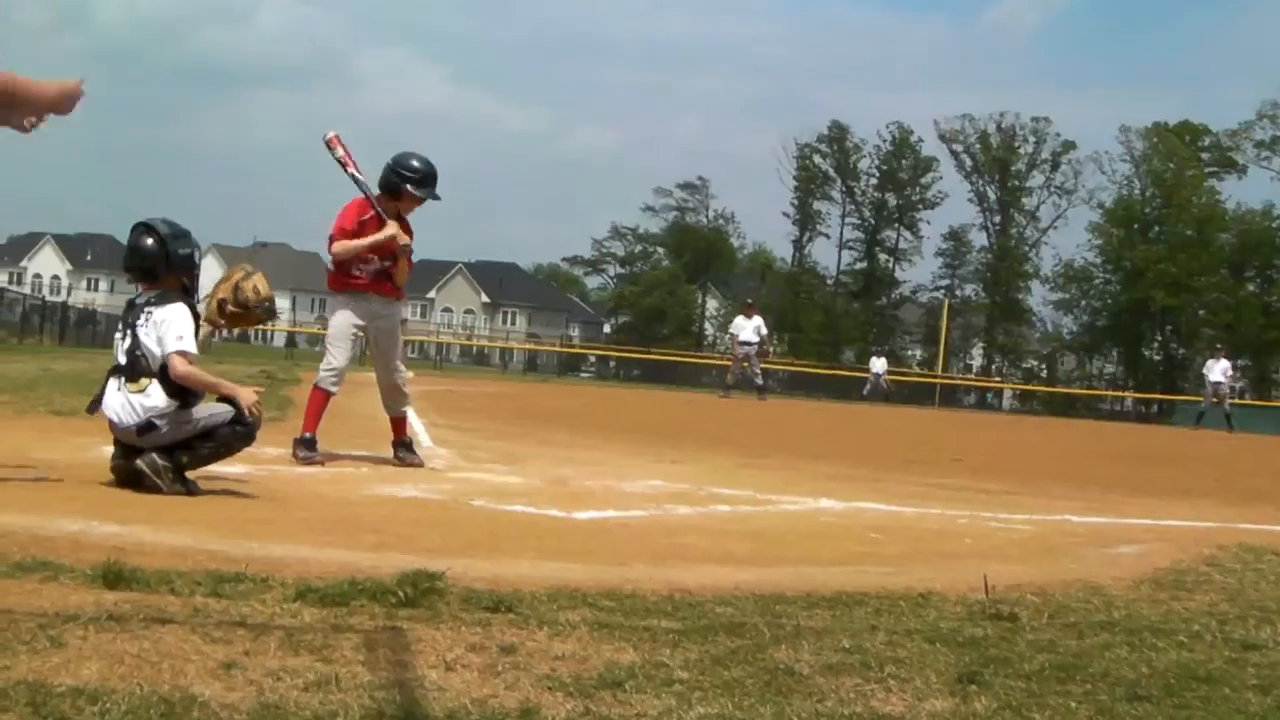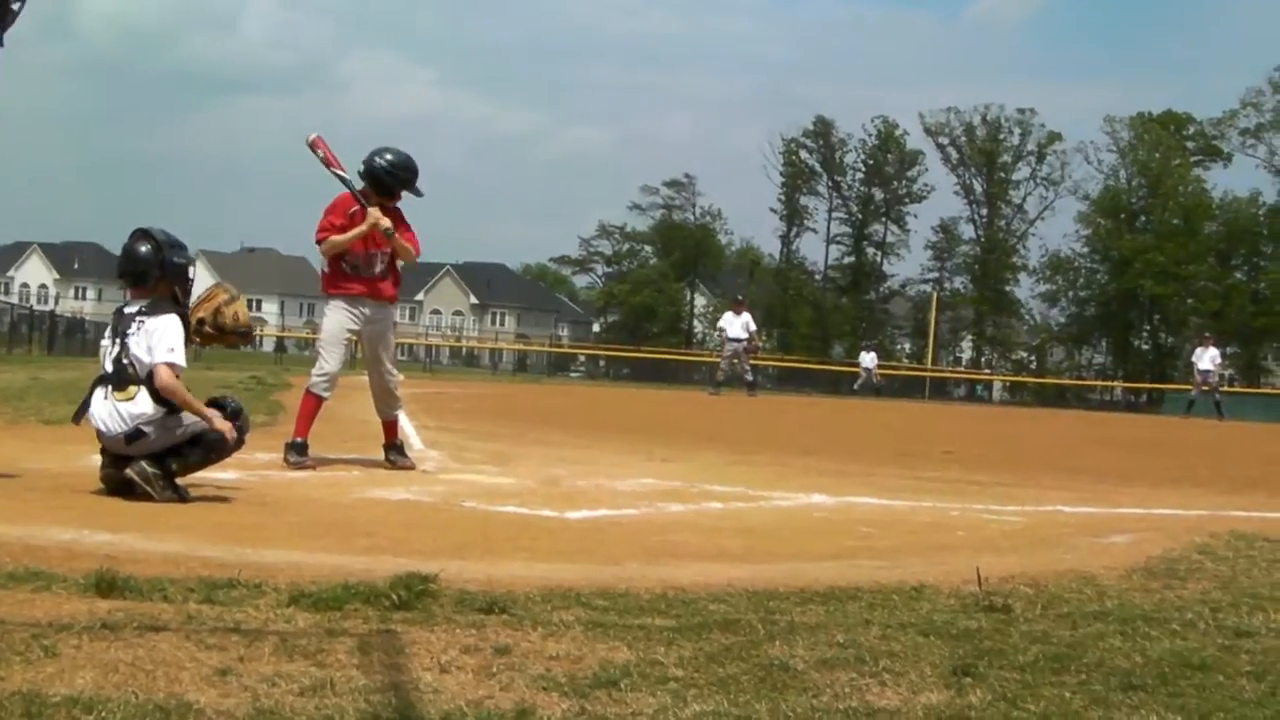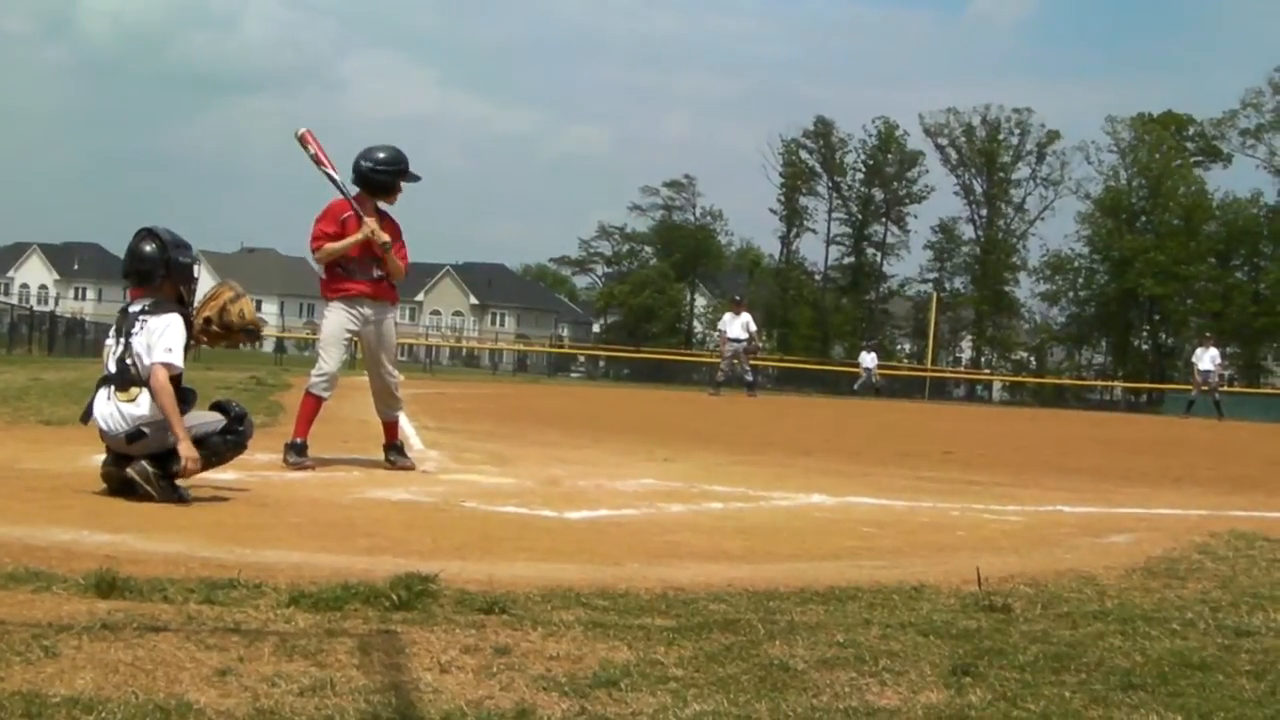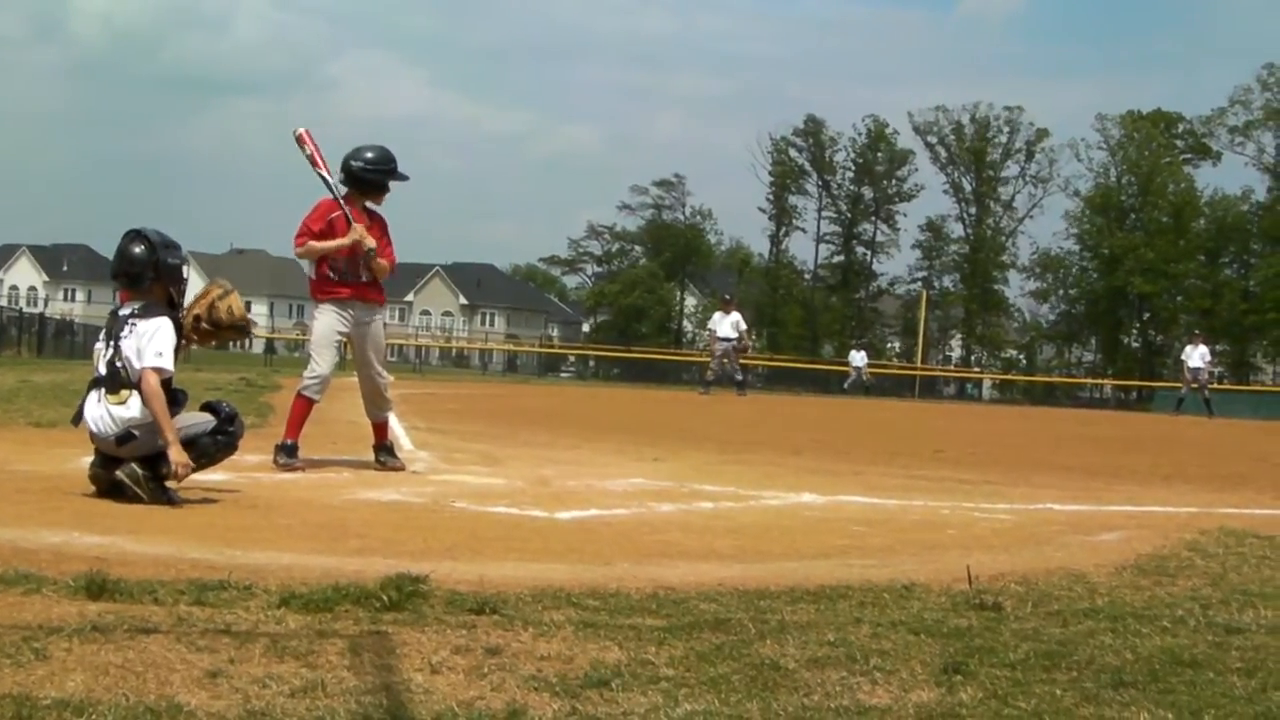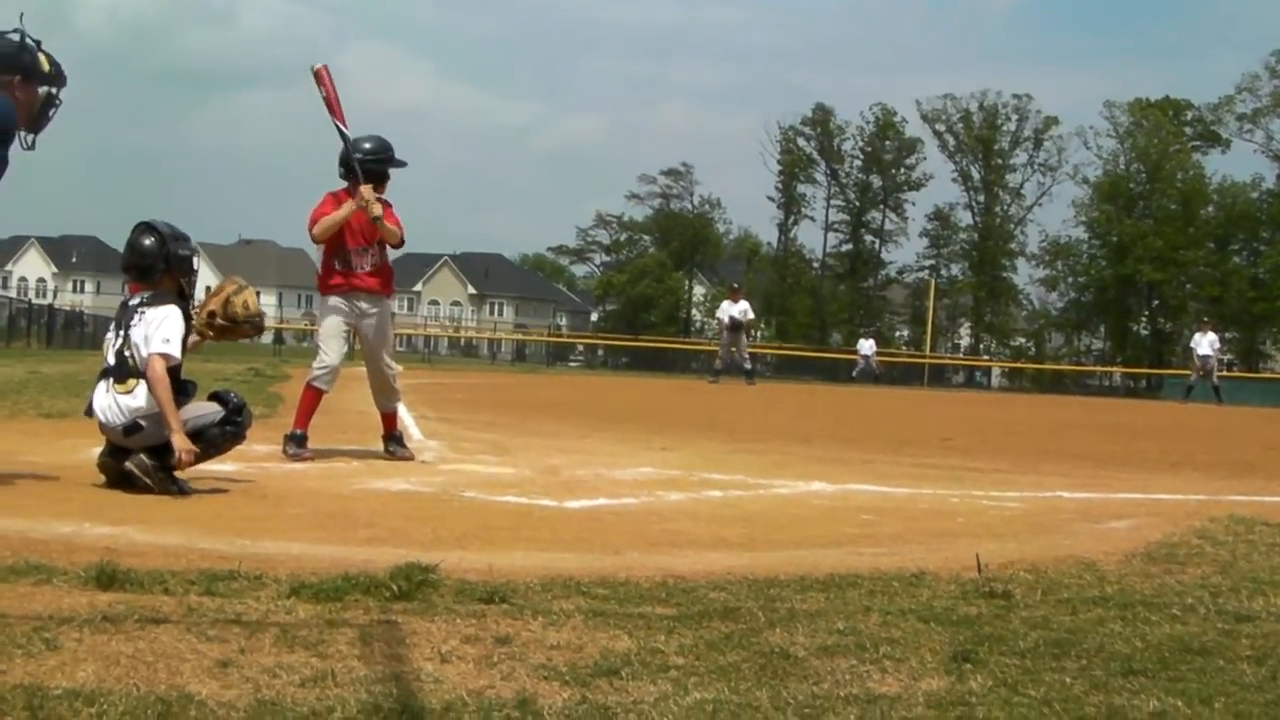
dt=0.7s
person 1, frame 1
left shoulder: (403, 227)
right shoulder: (359, 209)
left elbow: (399, 280)
right elbow: (337, 250)
left wrist: (403, 253)
right wrist: (380, 237)
left hip: (386, 305)
right hip: (350, 299)
left knee: (393, 374)
right knee: (334, 365)
left ankle: (401, 443)
right ankle: (306, 440)
person 1, frame 2
left shoulder: (394, 215)
right shoulder: (345, 203)
left elbow: (412, 255)
right elbow: (326, 246)
left wrist: (389, 233)
right wrist: (365, 226)
left hip: (381, 307)
right hip: (343, 302)
left knee: (386, 377)
right knee: (327, 370)
left ankle: (393, 446)
right ankle: (297, 444)
person 1, frame 3
left shoulder: (389, 224)
right shoulder: (339, 209)
left elbow: (399, 274)
right elbow: (319, 254)
left wrist: (384, 247)
right wrist: (359, 236)
left hip: (381, 309)
right hip: (343, 305)
left knee: (387, 379)
right knee: (326, 370)
left ankle: (393, 447)
right ankle: (297, 445)
person 1, frame 4
left shoulder: (377, 222)
right shoulder: (329, 208)
left elbow: (385, 273)
right elbow: (301, 249)
left wrist: (371, 252)
right wrist: (345, 240)
left hip: (369, 310)
right hip: (332, 306)
left knee: (376, 380)
right knee: (319, 373)
left ankle: (383, 448)
right ankle: (287, 446)
person 1, frame 5
left shoulder: (383, 206)
right shoulder: (334, 200)
left elbow: (396, 239)
right elbow: (317, 232)
left wrist: (378, 218)
right wrist: (354, 206)
left hip: (376, 301)
right hip: (339, 297)
left knee: (384, 370)
right knee: (328, 363)
left ankle: (392, 438)
right ankle: (296, 436)
person 2, frame 1
left shoulder: (134, 307)
right shoulder: (175, 308)
right elbow: (180, 369)
right wrist: (236, 390)
left hip: (120, 419)
right hip: (149, 422)
right knee: (245, 419)
left ankle: (129, 455)
right ankle: (165, 463)
person 2, frame 2
left shoulder: (121, 316)
right shoulder: (165, 318)
right elbow: (165, 381)
right wrist: (213, 418)
left hip: (107, 429)
right hip: (137, 430)
right knee: (233, 423)
left ankle: (119, 464)
right ankle: (155, 470)
person 2, frame 3
left shoulder: (127, 315)
right shoulder: (168, 318)
right elbow: (159, 380)
right wrist: (183, 440)
left hip: (110, 426)
right hip: (138, 428)
left knee: (184, 398)
right knee: (238, 426)
left ankle: (120, 461)
right ankle: (153, 470)
person 2, frame 4
left shoulder: (118, 317)
right shoulder: (158, 321)
right elbow: (150, 383)
left wrist: (183, 338)
right wrist: (173, 445)
left hip: (99, 429)
right hip: (128, 431)
left knee: (174, 400)
right knee: (228, 426)
left ankle: (109, 466)
right ankle: (143, 474)
person 2, frame 5
left shoulder: (128, 307)
right shoulder: (167, 310)
right elbow: (156, 370)
left wrist: (201, 336)
right wrist: (177, 432)
left hip: (110, 418)
right hip: (136, 422)
right knee: (237, 415)
left ankle: (119, 456)
right ankle: (152, 464)
